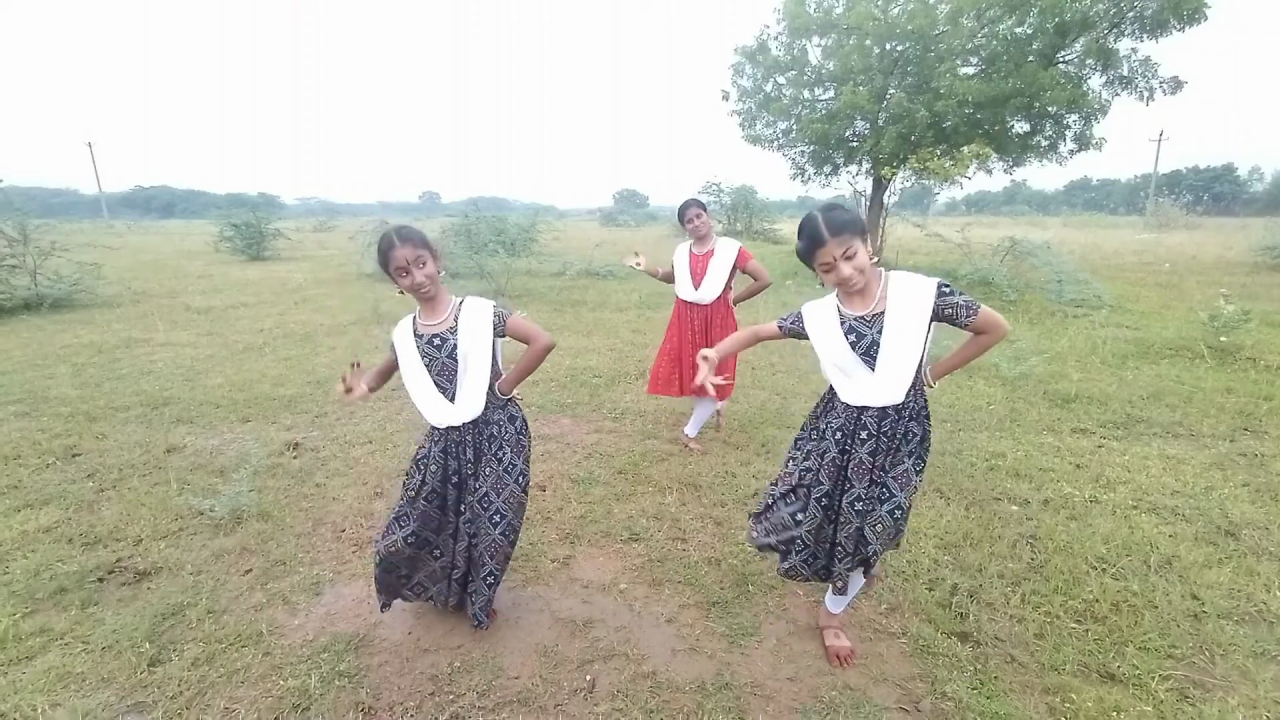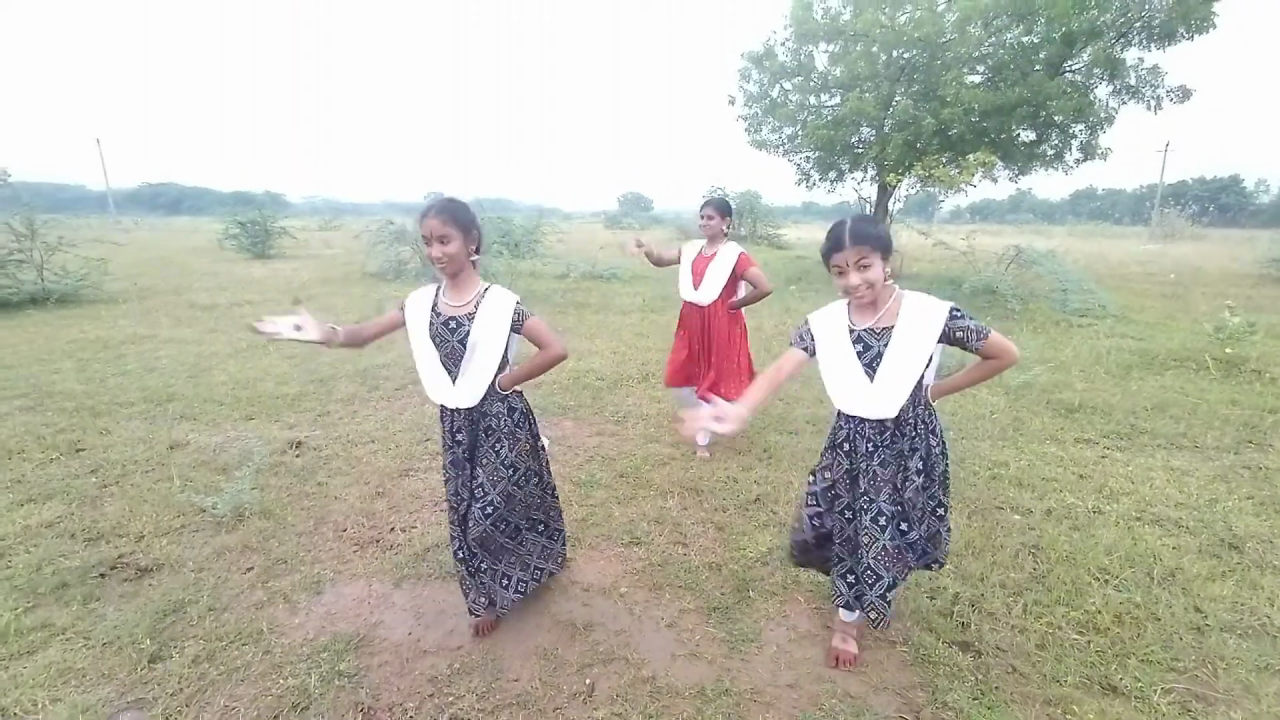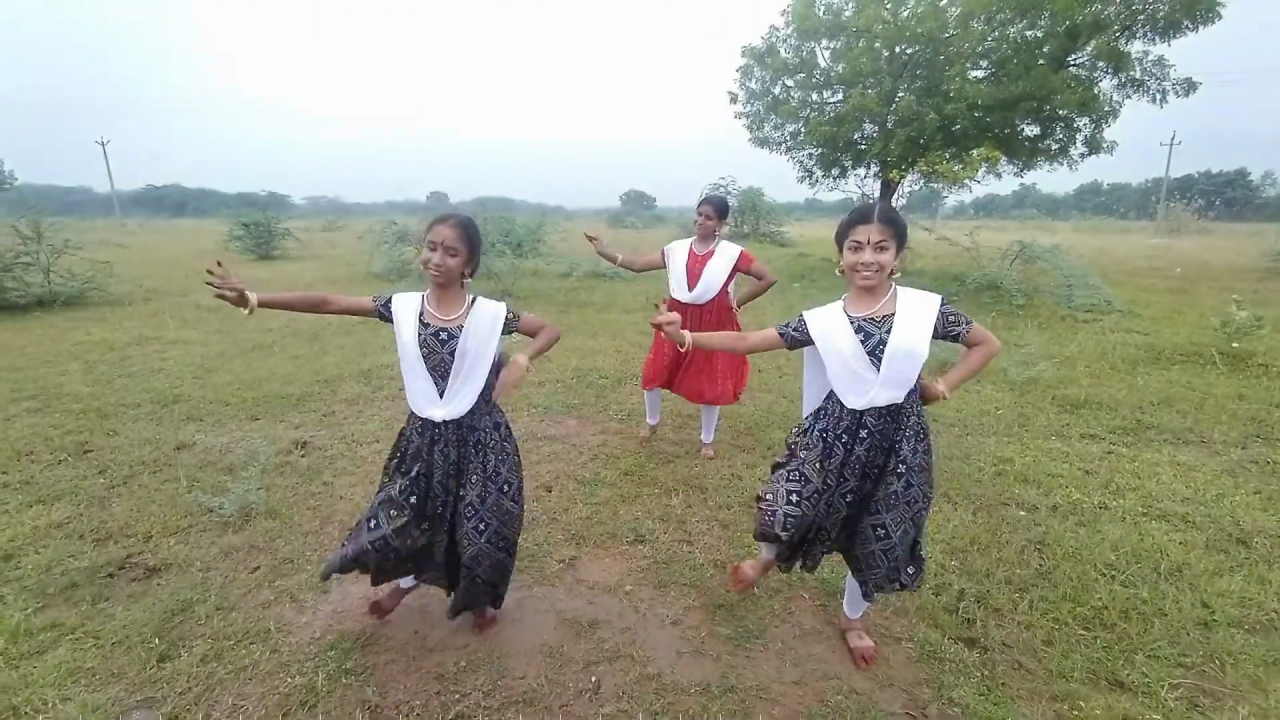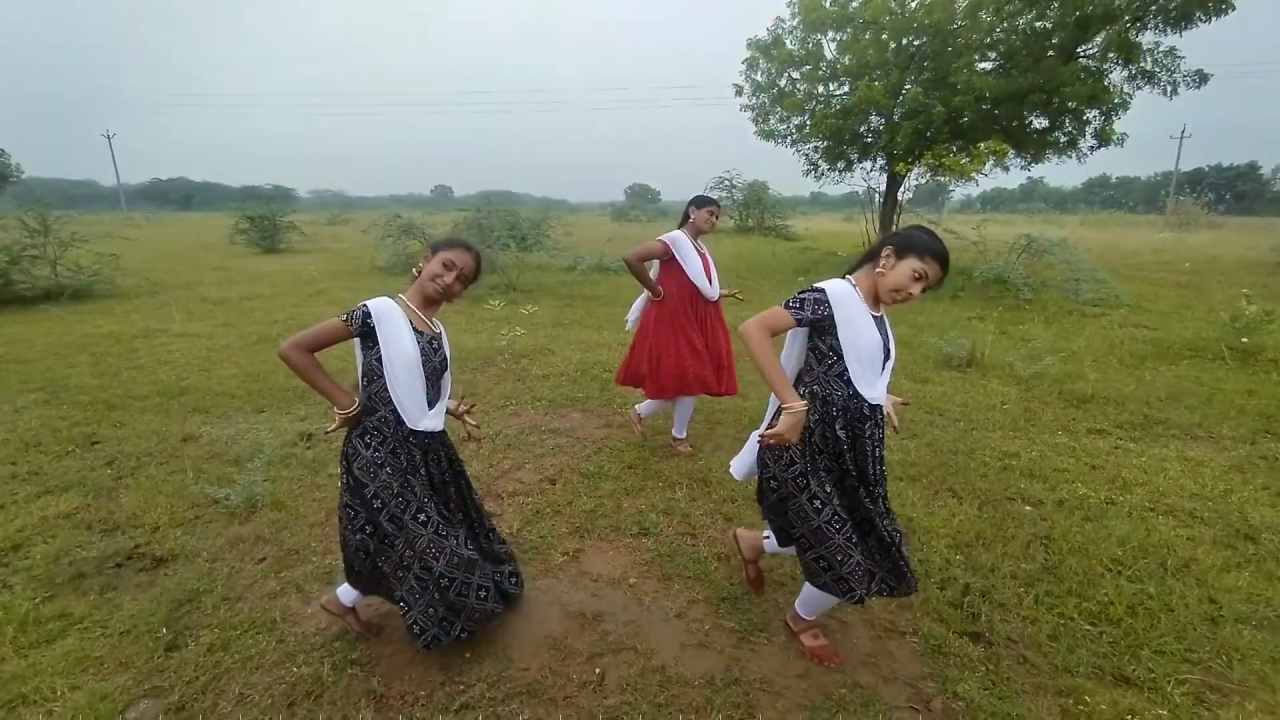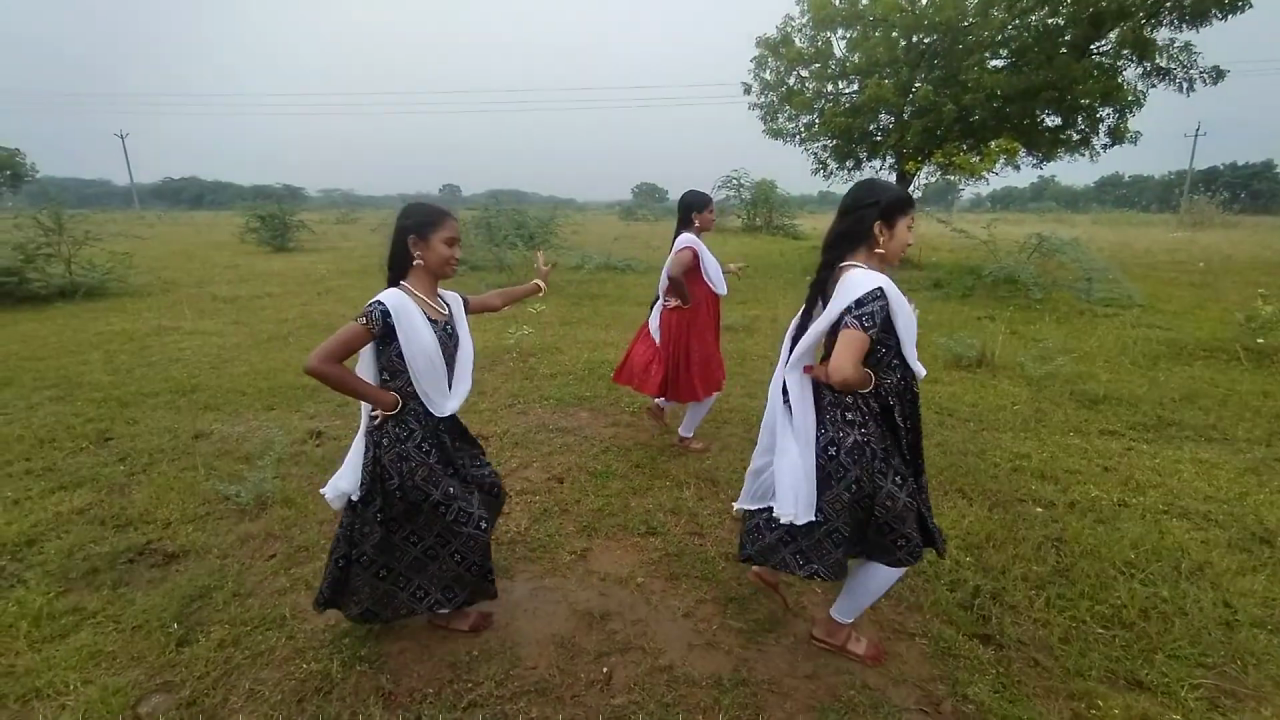
dt=0.5s
person 1, frame 1
left shoulder: (921, 292)
right shoulder: (815, 313)
left elbow: (995, 328)
right elbow: (755, 332)
left wrist: (932, 373)
right wrist: (712, 357)
left hip: (896, 433)
right hip: (836, 427)
left knee: (863, 525)
right knee: (792, 516)
left ankle: (832, 614)
person 1, frame 2
left shoulder: (933, 314)
right shoulder: (823, 322)
left elbow: (1005, 354)
right elbow: (780, 370)
left wrist: (937, 389)
right wrist: (737, 411)
left hip: (906, 444)
right hip: (850, 440)
left knee: (881, 538)
right knee: (821, 532)
left ankle: (849, 619)
right ankle: (862, 596)
person 1, frame 3
left shoulder: (926, 308)
right shoulder: (820, 320)
left elbow: (986, 342)
right elbow: (749, 341)
left wrist: (945, 382)
right wrist: (686, 336)
left hip: (897, 442)
right hip: (833, 434)
left knee: (880, 543)
right knee: (785, 509)
left ankle: (852, 618)
right ankle: (766, 556)
person 1, frame 4
left shoulder: (877, 311)
right shoulder: (830, 297)
right elbow: (756, 328)
left wrist: (881, 399)
right wrist: (792, 404)
left hip: (850, 444)
right hip: (810, 445)
left knee: (864, 538)
right knee: (849, 555)
left ankle: (756, 542)
right ankle: (800, 619)
person 1, frame 5
left shoulder: (838, 279)
right shoulder: (873, 291)
right elbow: (842, 373)
right wrist: (851, 375)
left hip: (823, 428)
right hip: (854, 437)
right knee: (900, 540)
left ankle: (772, 561)
right ankle: (834, 626)
person 2, frame 1
left shoulder: (479, 312)
right shoulder: (403, 332)
left elbow: (543, 341)
right elbow: (386, 375)
left wrist: (504, 386)
right wrist: (361, 388)
left hip: (494, 430)
right hip: (444, 439)
left knee: (490, 519)
right knee: (414, 521)
left ankle: (479, 597)
right ankle: (447, 590)
person 2, frame 2
left shoulder: (502, 303)
right shoulder: (422, 302)
left elbow: (556, 350)
right elbow: (363, 334)
left wrist: (506, 381)
right wrist: (324, 333)
left hip: (500, 420)
right hip: (456, 423)
left knee: (494, 510)
right knee: (468, 509)
left ankle: (491, 599)
right ankle: (490, 586)
person 2, frame 3
left shoulder: (493, 316)
right shoulder: (401, 306)
left elbow: (550, 331)
right elbow: (327, 303)
left wrist: (521, 361)
right wrist: (253, 299)
left hip: (479, 437)
right hip: (425, 434)
left knee: (482, 528)
right knee: (396, 517)
left ankle: (479, 598)
right ankle: (403, 581)
person 2, frame 4
left shoulder: (438, 332)
right shoulder: (377, 313)
right elbow: (293, 349)
left wrist: (452, 406)
right wrist: (345, 403)
left hip: (428, 447)
right hip: (383, 449)
left knee: (456, 529)
person 2, frame 5
left shoulder: (447, 303)
right shoulder: (390, 308)
left elbow: (491, 300)
right elbow: (318, 363)
left wrist: (534, 286)
right wrist: (382, 399)
left hip: (439, 429)
right hip: (405, 437)
left knee: (482, 494)
right knee: (460, 521)
right ankle: (444, 609)
person 3, frame 1
left shoulder: (731, 249)
right shoulder: (682, 252)
left elbow: (764, 279)
right elbow: (672, 276)
left wrist: (734, 299)
right wrist: (646, 268)
left hip: (716, 322)
right hip: (684, 321)
right knee: (685, 376)
left ankle: (690, 433)
right ankle: (714, 405)
person 3, frame 2
left shoulder: (735, 255)
right shoulder: (691, 249)
left elbow: (764, 288)
right elbow: (660, 259)
left wrist: (735, 304)
right wrist: (647, 249)
left hip: (722, 324)
right hip: (691, 321)
left knee: (713, 383)
right knee: (681, 376)
left ankle: (703, 439)
person 3, frame 3
left shoulder: (732, 253)
right shoulder: (676, 249)
left elbow: (768, 278)
right elbow: (638, 265)
left wrist: (736, 303)
right wrist: (606, 252)
left hip: (713, 324)
left knee: (709, 384)
right knee: (655, 374)
left ankle: (707, 440)
right ankle: (652, 421)
person 3, frame 4
left shoulder: (700, 248)
right shoulder: (673, 241)
right elbow: (631, 257)
left wrist: (721, 293)
right wrist: (655, 290)
left hip: (699, 321)
right hip: (673, 319)
left knee: (694, 379)
right knee: (686, 380)
left ankle: (640, 411)
right ankle: (679, 435)
person 3, frame 5
left shoulder: (689, 241)
right shoulder: (690, 243)
right elbow: (675, 274)
left wrist: (726, 269)
right wrist: (687, 300)
left hip: (688, 322)
right hip: (688, 323)
left knee: (699, 376)
right knee: (707, 383)
left ankle: (660, 402)
right ankle: (685, 436)
